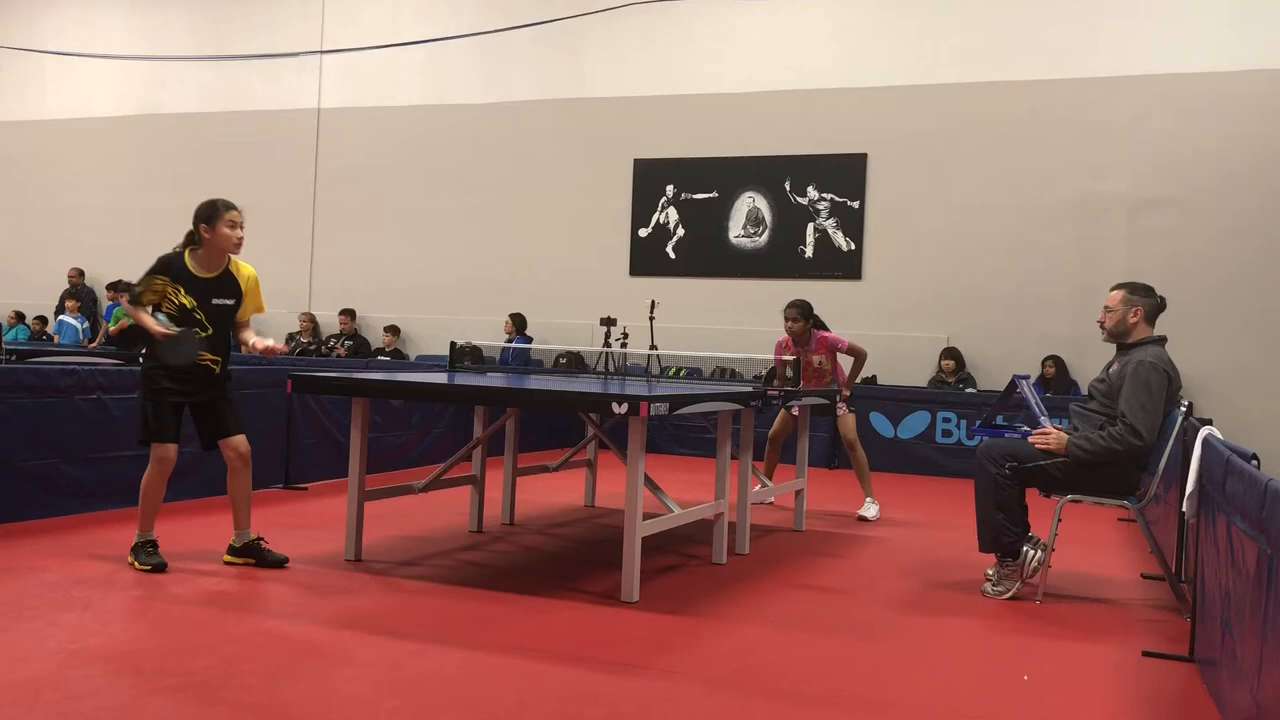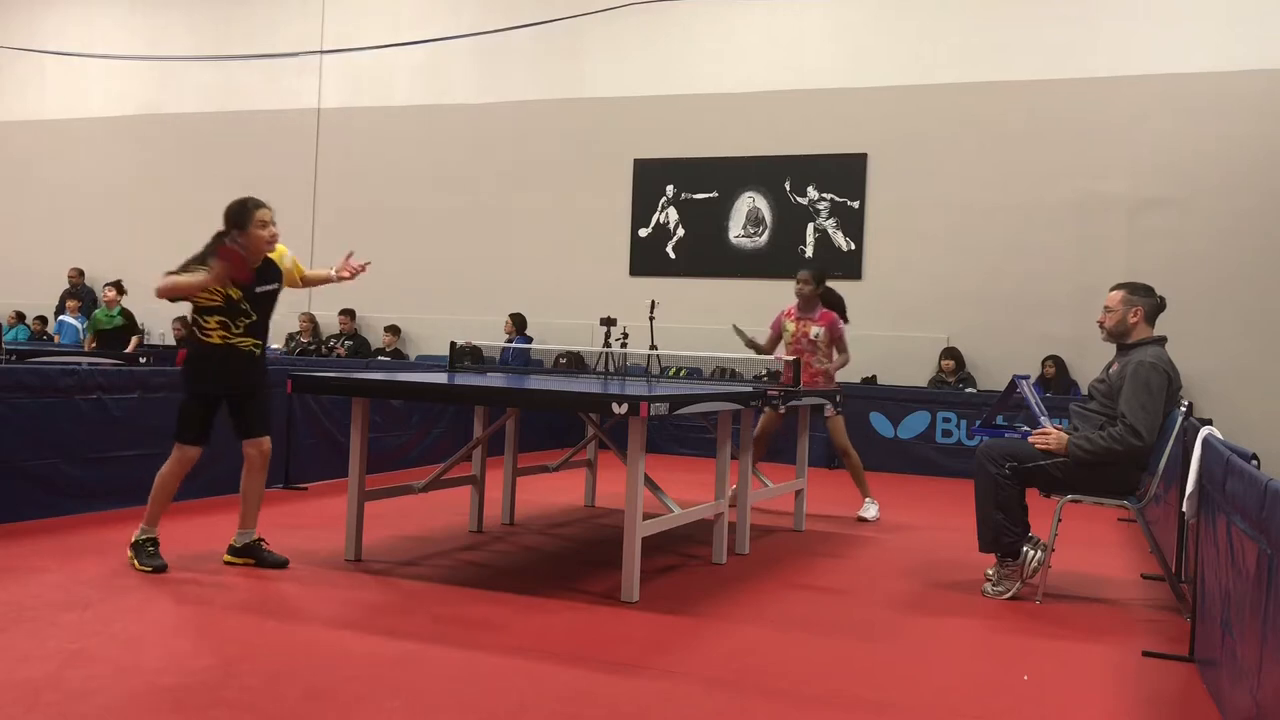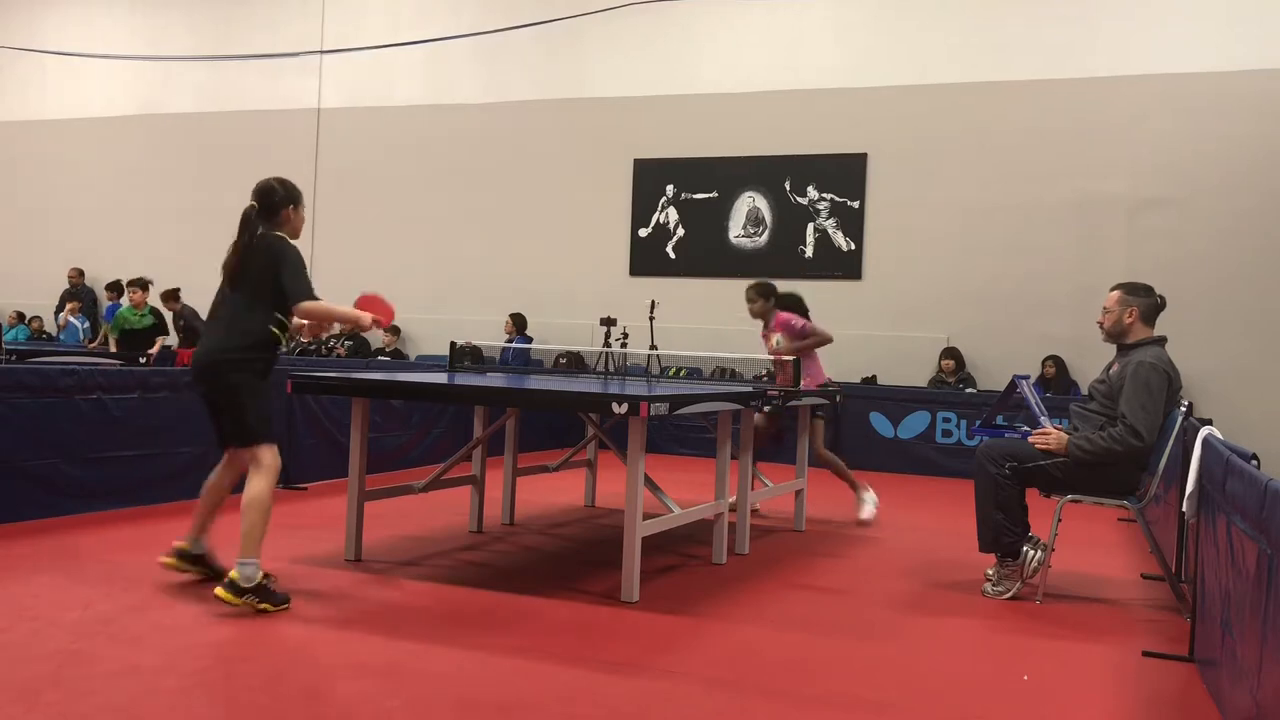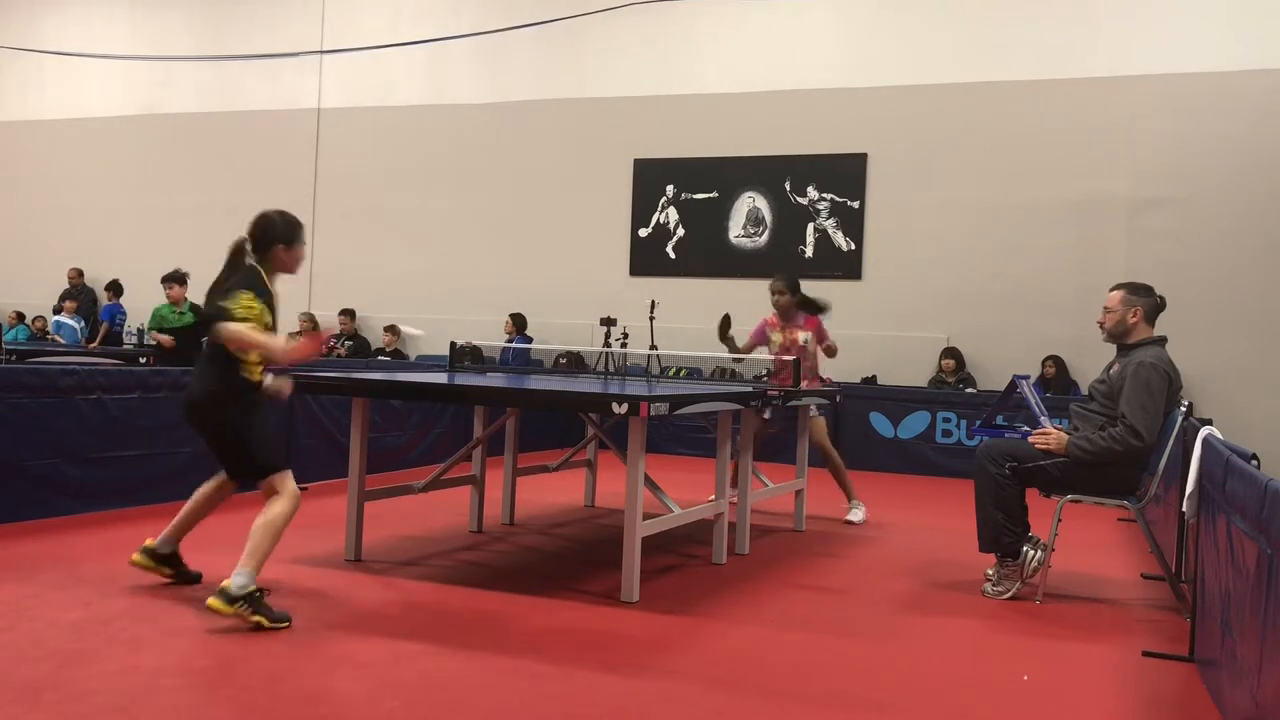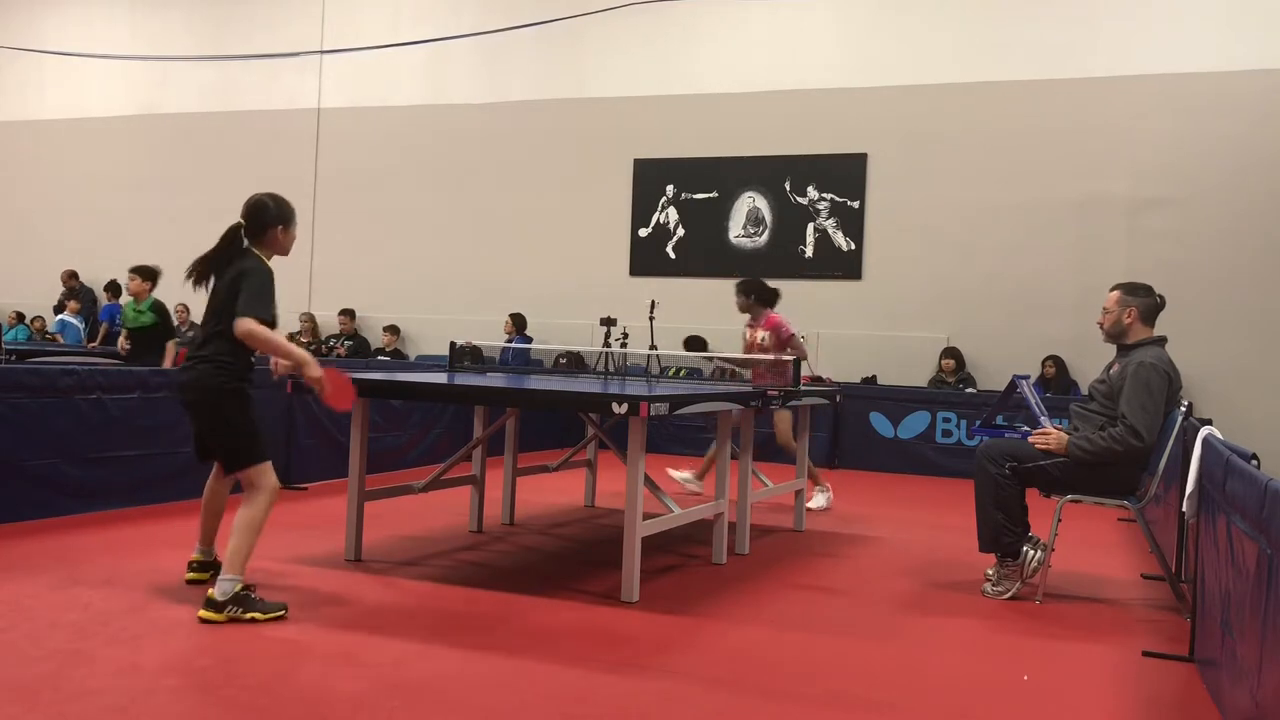
dt=0.7s
person 1, frame 1
left shoulder: (243, 276)
right shoulder: (170, 267)
left elbow: (240, 327)
right elbow: (133, 305)
left wrist: (256, 342)
right wrist: (153, 327)
left hip: (211, 380)
right hip: (164, 377)
left knee: (239, 452)
right knee: (164, 456)
left ankle: (243, 542)
right ankle: (143, 542)
person 1, frame 2
left shoulder: (278, 260)
right shoulder: (213, 259)
left elbow: (302, 279)
right elbow: (163, 289)
left wrist: (334, 275)
right wrist: (205, 279)
left hip: (250, 371)
right hip: (205, 371)
left knee: (259, 450)
right knee: (185, 454)
left ankle: (244, 541)
right ankle: (144, 538)
person 1, frame 3
left shoulder: (251, 248)
right shoulder: (282, 250)
right elbow: (306, 307)
left wrist: (293, 323)
right wrist: (358, 316)
left hip: (215, 363)
right hip: (237, 367)
left knee: (237, 459)
right knee: (265, 463)
left ankle: (192, 548)
right ankle: (245, 579)
person 1, frame 4
left shoulder: (259, 283)
right shoulder: (245, 283)
right elbow: (228, 332)
left wrist: (264, 379)
right wrist: (270, 345)
left hip: (228, 399)
right hip: (225, 402)
left knee: (233, 479)
right knee: (285, 491)
left ankle: (161, 549)
right ankle: (238, 590)
person 1, frame 5
left shoulder: (238, 262)
right shoulder: (256, 271)
right elbow: (247, 328)
left wrist: (280, 351)
right wrist: (301, 357)
left hip: (200, 381)
right hip: (218, 387)
left knee: (225, 469)
right knee: (263, 485)
left ankle: (204, 559)
right ankle: (226, 595)
person 2, frame 1
left shoulder: (1147, 364)
right shoulder: (1131, 356)
left elbow: (1133, 437)
left wrist: (1069, 445)
right wrist: (1067, 433)
left hip: (1109, 468)
right hip: (1093, 454)
left knee: (994, 455)
right knee: (997, 453)
left ankle: (1013, 553)
right ankle: (1019, 545)
person 2, frame 2
left shoulder: (1147, 364)
right shoulder: (1130, 356)
left elbow: (1133, 438)
left wrist: (1069, 445)
right wrist: (1067, 433)
left hip: (1109, 468)
right hip: (1095, 456)
left knee: (993, 455)
right knee: (997, 452)
left ankle: (1013, 554)
right ankle: (1019, 546)
person 2, frame 3
left shoulder: (1147, 365)
right shoulder: (1131, 357)
left elbow: (1133, 438)
left wrist: (1070, 445)
right wrist: (1067, 434)
left hip: (1109, 469)
right hip: (1094, 456)
left knee: (993, 455)
right knee: (997, 451)
left ankle: (1013, 554)
right ankle: (1020, 544)
person 2, frame 4
left shoulder: (1147, 365)
right shoulder: (1131, 356)
left elbow: (1133, 438)
left wrist: (1070, 445)
right wrist: (1067, 434)
left hip: (1109, 469)
right hip: (1094, 457)
left knee: (994, 454)
right knee: (997, 452)
left ankle: (1013, 554)
right ankle: (1020, 545)
person 2, frame 5
left shoulder: (1147, 366)
right shoulder: (1132, 357)
left elbow: (1133, 438)
left wrist: (1069, 446)
right wrist: (1068, 434)
left hip: (1107, 469)
right hip: (1093, 456)
left knee: (994, 455)
right knee: (998, 451)
left ankle: (1013, 554)
right ankle: (1019, 544)
person 3, frame 1
left shoulder: (827, 340)
right shoulder: (782, 346)
left elbow: (861, 354)
left wrist: (847, 386)
left knee: (850, 439)
right knee: (774, 436)
left ankle: (870, 501)
person 3, frame 2
left shoulder: (830, 320)
right shoulder: (784, 317)
left elbow: (844, 355)
right elbow: (767, 350)
left wrist: (834, 366)
right wrist: (752, 344)
left hip: (822, 387)
left knee: (843, 447)
right knee: (759, 437)
left ankle: (869, 500)
person 3, frame 3
left shoulder: (786, 320)
right shoulder: (766, 331)
left elbow: (826, 338)
left wrist: (791, 349)
left hip: (813, 390)
left knee: (817, 451)
right knee: (752, 432)
left ankle: (863, 492)
person 3, frame 4
left shoulder: (813, 322)
right shoulder: (767, 325)
left elbow: (831, 351)
right elbow: (742, 353)
left wrist: (829, 348)
right wrist: (729, 343)
left knee: (823, 445)
left ankle: (855, 503)
right ankle: (732, 488)
person 3, frame 5
left shoulder: (776, 322)
right shoulder: (751, 324)
left elbow: (802, 353)
left wrist: (774, 357)
left knee: (785, 441)
left ankle: (822, 489)
right ankle: (696, 478)
